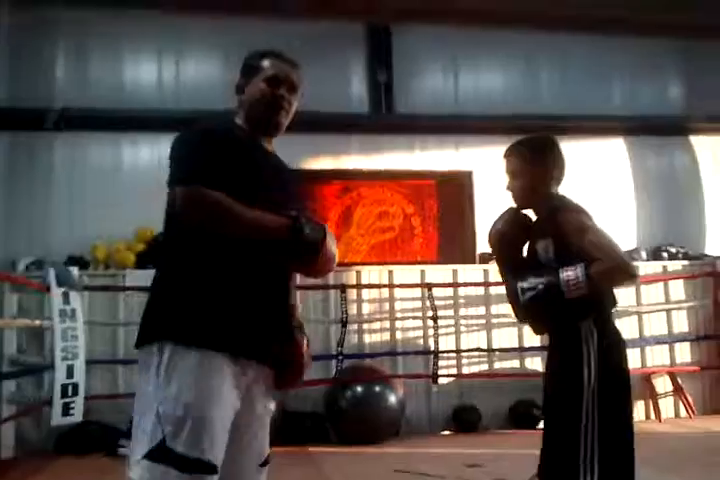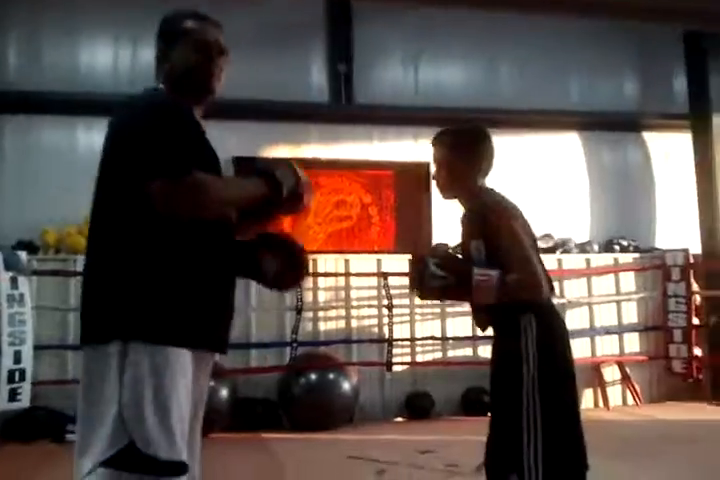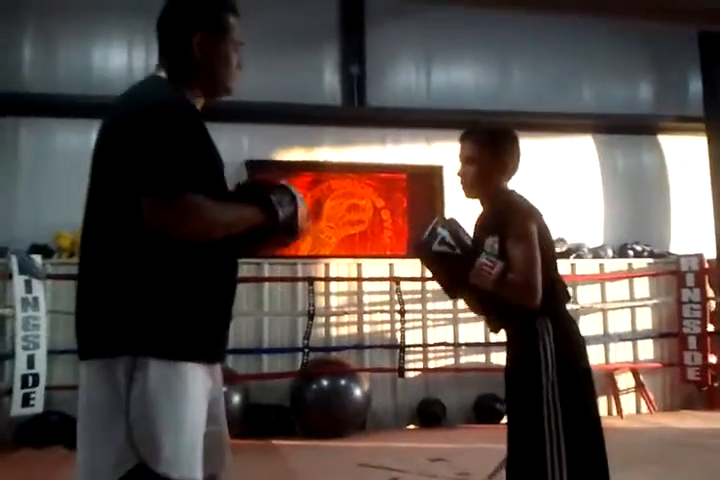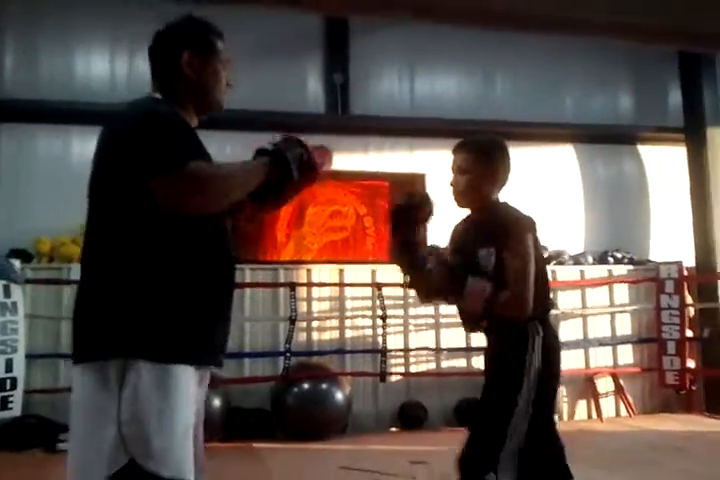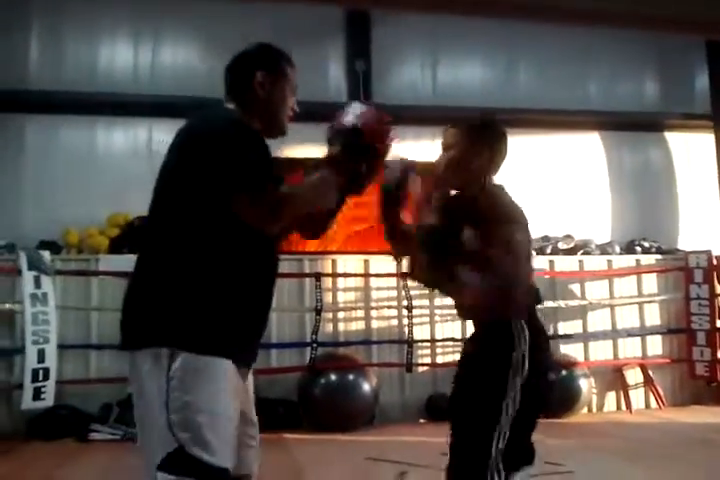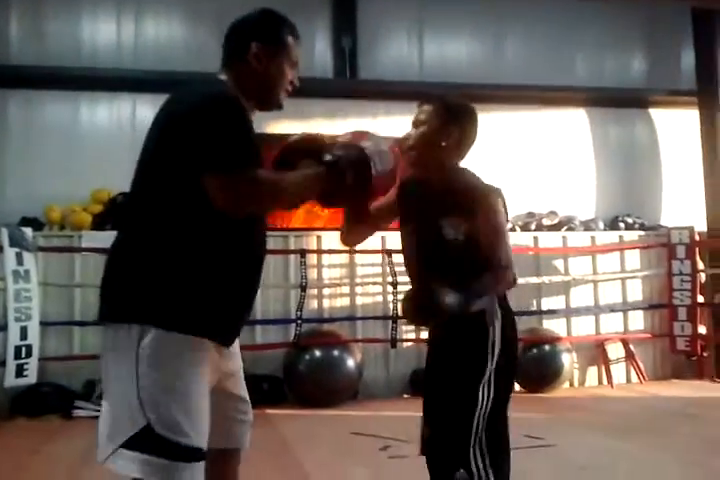
dt=0.4s
person 1, frame 1
left shoulder: (280, 172)
right shoulder: (207, 141)
right elbow: (193, 205)
left wrist: (290, 331)
right wrist: (298, 231)
left hip: (256, 347)
right hip: (193, 336)
person 1, frame 2
left shoulder: (180, 126)
right shoulder: (152, 115)
right elbow: (179, 196)
right wrist: (271, 184)
left hip: (180, 325)
right hip: (143, 325)
person 1, frame 3
left shoulder: (171, 112)
right shoulder: (157, 111)
right elbow: (172, 214)
left wrist: (251, 216)
right wrist: (268, 210)
left hip: (177, 338)
right hip: (146, 341)
person 1, frame 4
left shoulder: (168, 131)
right shoulder: (149, 122)
left elbow: (202, 207)
right elbow: (186, 194)
left wrist: (261, 181)
right wrist: (273, 166)
left hip: (173, 345)
right hip: (139, 346)
person 1, frame 5
left shoulder: (236, 143)
right shoulder: (225, 132)
right elbow: (270, 213)
left wrist: (341, 185)
right wrist: (338, 167)
left hip: (215, 337)
right hip: (184, 335)
person 1, frame 6
left shoulder: (227, 118)
right shoulder: (206, 107)
left elbow: (242, 203)
right elbow: (234, 195)
left wrist: (310, 182)
right wrist: (327, 173)
left hip: (201, 316)
right hip: (159, 312)
person 2, frame 1
left shoulder: (567, 216)
right shoulder: (540, 225)
left elbow: (623, 268)
right elbow: (530, 311)
left wrist: (555, 284)
right wrist: (508, 259)
left hip: (589, 345)
right hip: (566, 347)
person 2, frame 2
left shoulder: (496, 212)
right shoulder: (475, 215)
left elbow: (534, 285)
left wrist: (463, 279)
right wrist: (451, 273)
left hip: (530, 335)
right hip: (513, 336)
person 2, frame 3
left shoulder: (518, 215)
right shoulder: (489, 219)
left elbow: (530, 293)
right elbow: (485, 305)
left wrist: (472, 266)
right wrist: (465, 271)
left hip: (545, 339)
right hip: (524, 341)
person 2, frame 4
left shoulder: (515, 225)
right shoulder: (465, 231)
left elbow: (520, 305)
right elbow: (431, 291)
left wrist: (460, 286)
right wrist: (408, 244)
left hip: (527, 346)
right hip: (502, 346)
person 2, frame 5
left shoulder: (502, 215)
right shoulder: (450, 205)
left elbow: (509, 298)
right elbow: (409, 247)
left wrist: (448, 271)
right wrist: (390, 207)
left hip: (512, 340)
right hip: (488, 338)
person 2, frame 6
left shoulder: (478, 195)
right shoulder: (411, 188)
left elbow: (504, 273)
right elbow: (352, 234)
left wrist: (459, 301)
right wrist: (356, 207)
left hip: (482, 327)
right hip: (448, 325)
left knee: (469, 449)
right knee: (443, 444)
